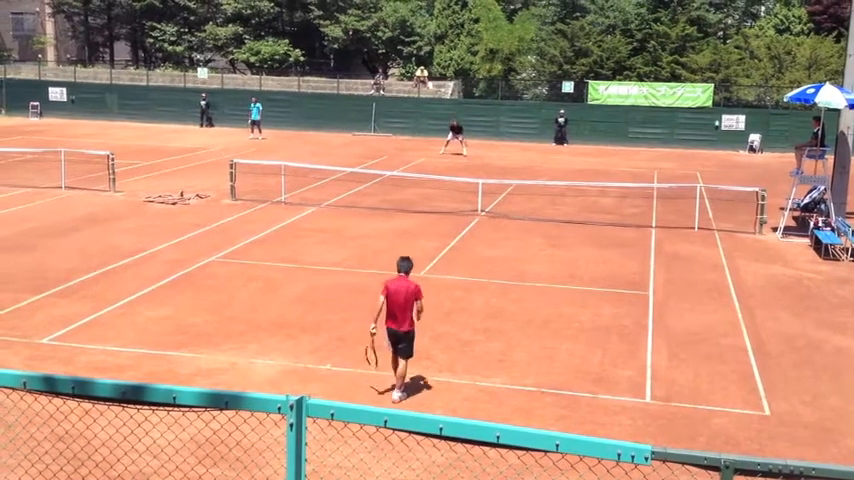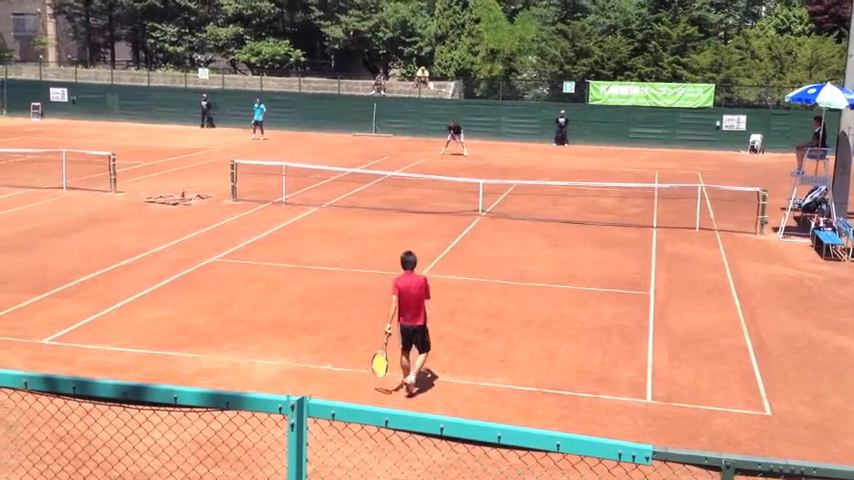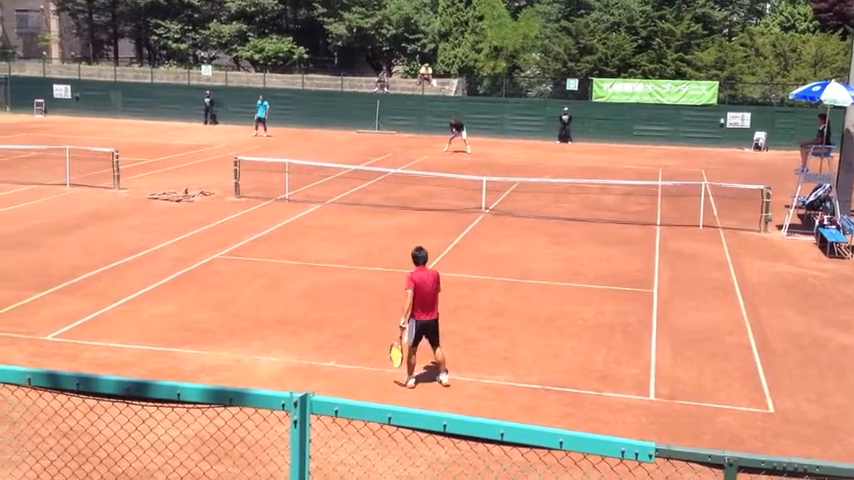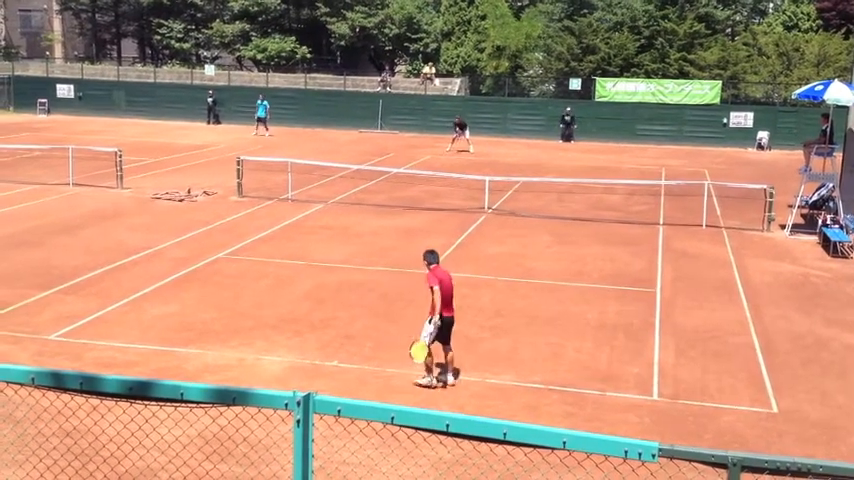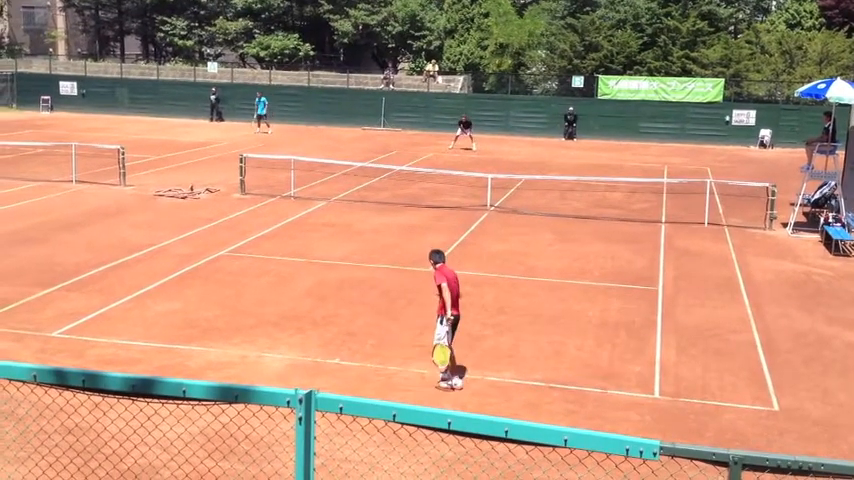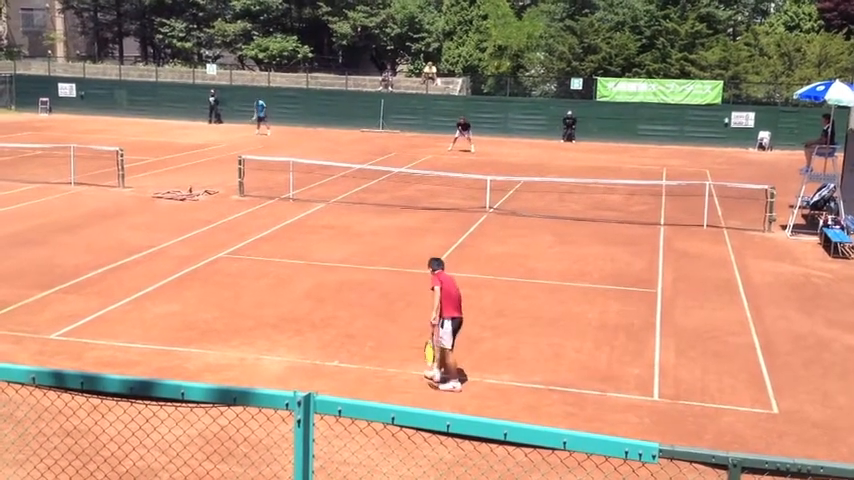
dt=0.3s
person 1, frame 1
left shoulder: (388, 284)
right shoulder: (414, 287)
left elbow: (380, 305)
right elbow: (419, 309)
left wrist: (374, 323)
right wrist: (418, 316)
left hip: (391, 327)
right hip: (406, 329)
left knee: (395, 354)
right knee: (403, 360)
left ankle: (398, 384)
right ankle: (398, 392)
person 1, frame 2
left shoulder: (397, 282)
right shoulder: (422, 279)
left elbow: (394, 304)
left wrist: (389, 323)
left hip: (404, 324)
right hip: (420, 324)
left knee: (405, 353)
right knee: (423, 353)
left ankle: (406, 379)
right ankle: (412, 377)
person 1, frame 3
left shoulder: (412, 276)
right shoulder: (435, 274)
left elbow: (409, 298)
left wrist: (404, 318)
left hip: (417, 319)
right hip: (433, 318)
left knee: (412, 349)
right knee: (436, 347)
left ankle: (410, 379)
right ankle: (443, 376)
person 1, frame 4
left shoulder: (432, 274)
right shoulder: (446, 273)
left elbow: (437, 293)
left wrist: (436, 314)
left hip: (439, 316)
right hip: (450, 316)
right knee: (447, 346)
left ankle: (430, 377)
right ankle: (449, 376)
person 1, frame 5
left shoulder: (438, 273)
right shoulder: (452, 272)
left elbow: (445, 290)
left wrist: (448, 311)
left hip: (446, 315)
right hip: (456, 314)
right knee: (447, 346)
left ankle: (454, 380)
right ankle: (449, 374)
person 1, frame 6
left shoulder: (436, 277)
right shoulder: (449, 278)
left elbow: (437, 293)
left wrist: (433, 314)
left hip: (448, 318)
right hip: (457, 317)
left knee: (447, 350)
right knee: (442, 346)
left ankle: (454, 382)
right ankle: (437, 372)
